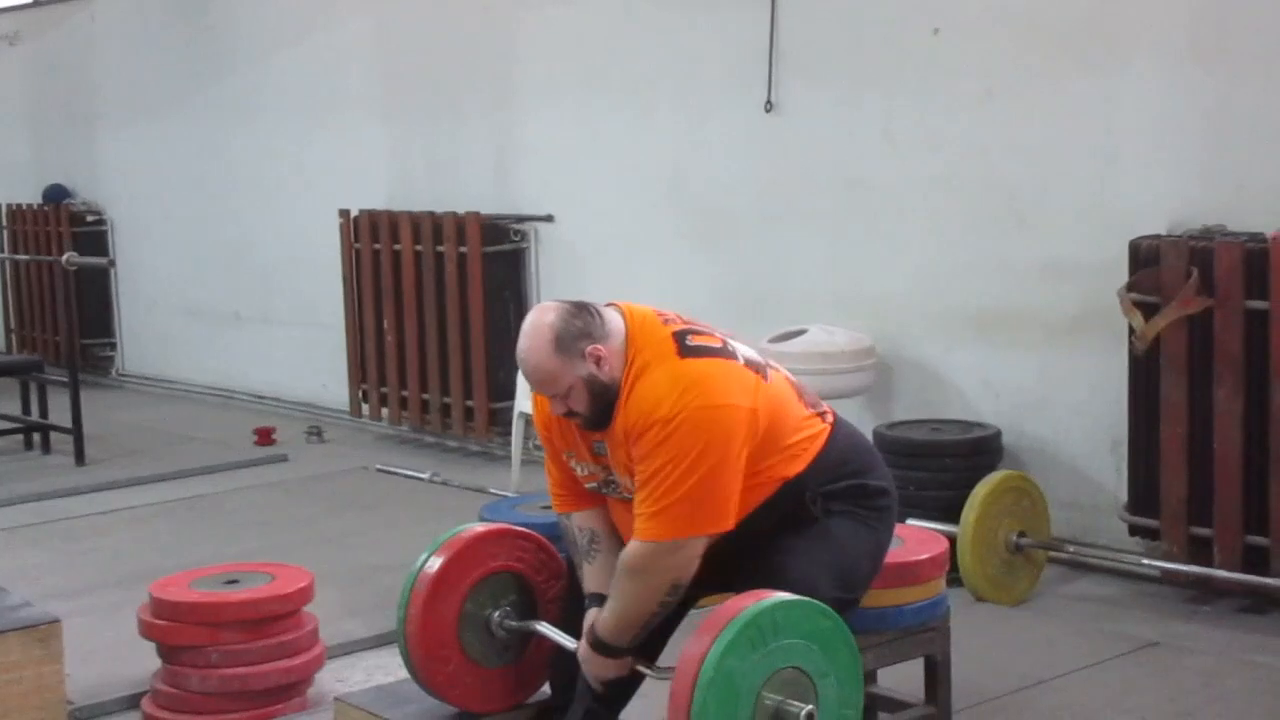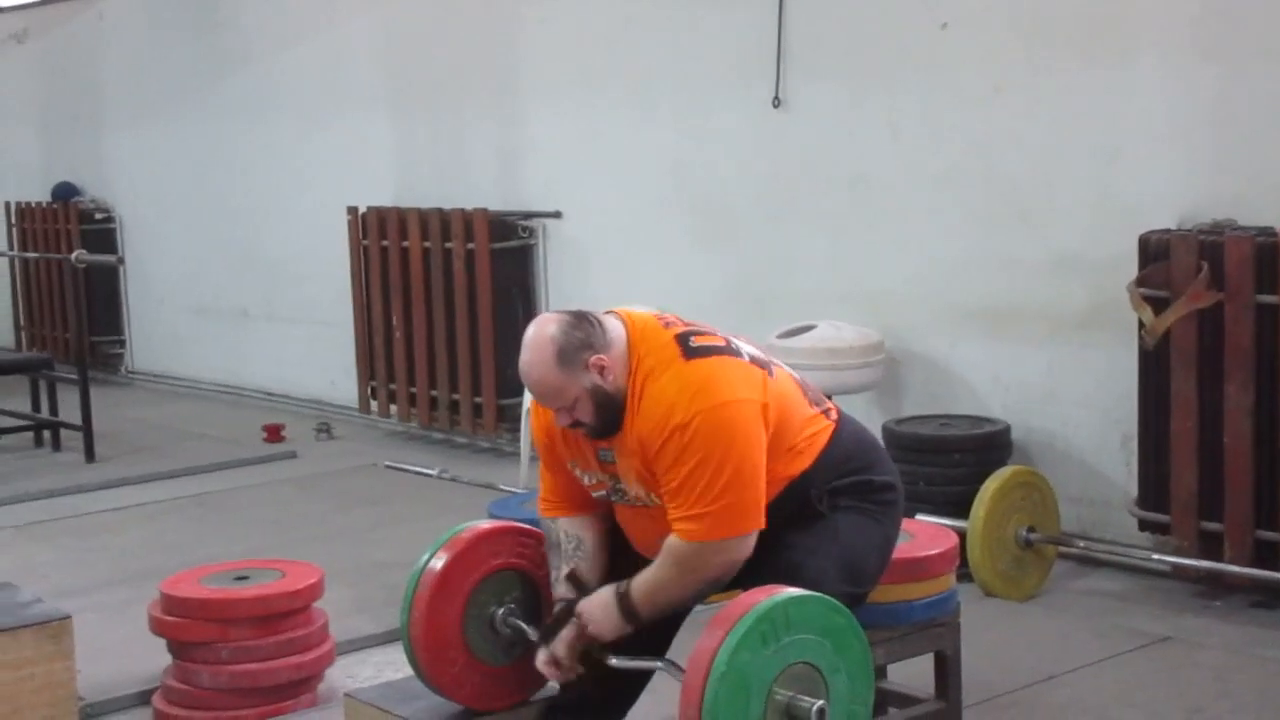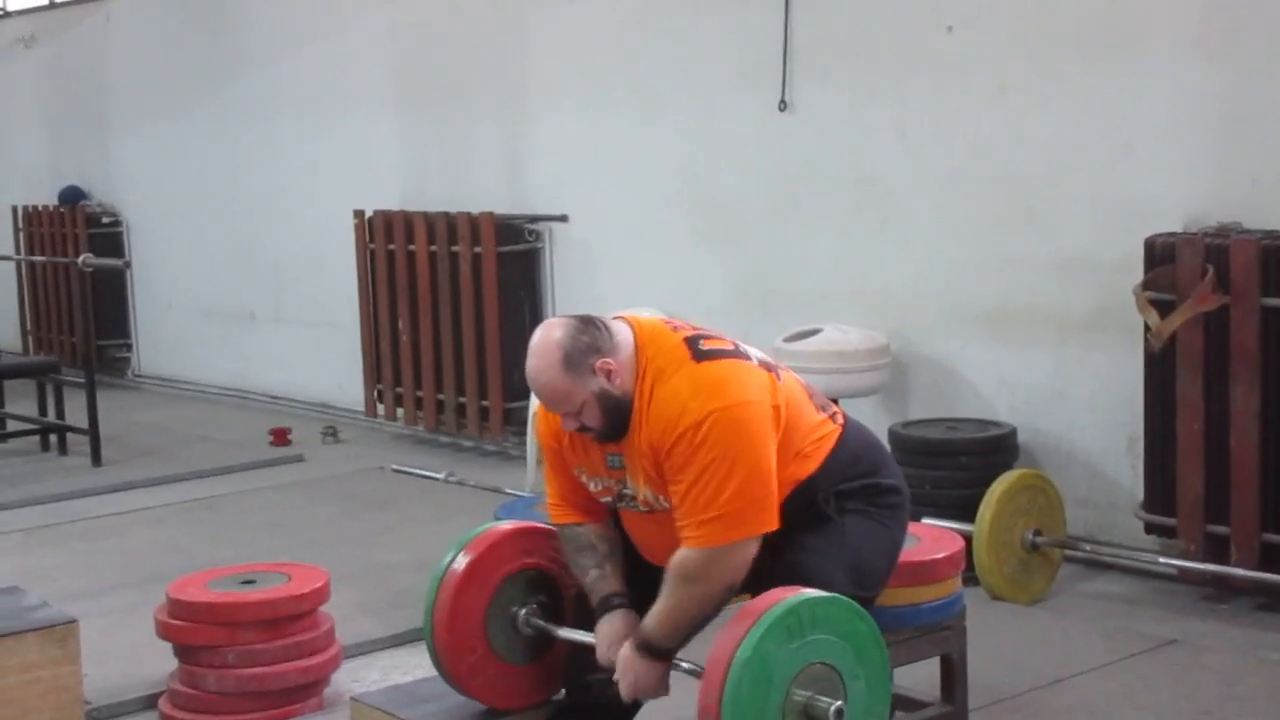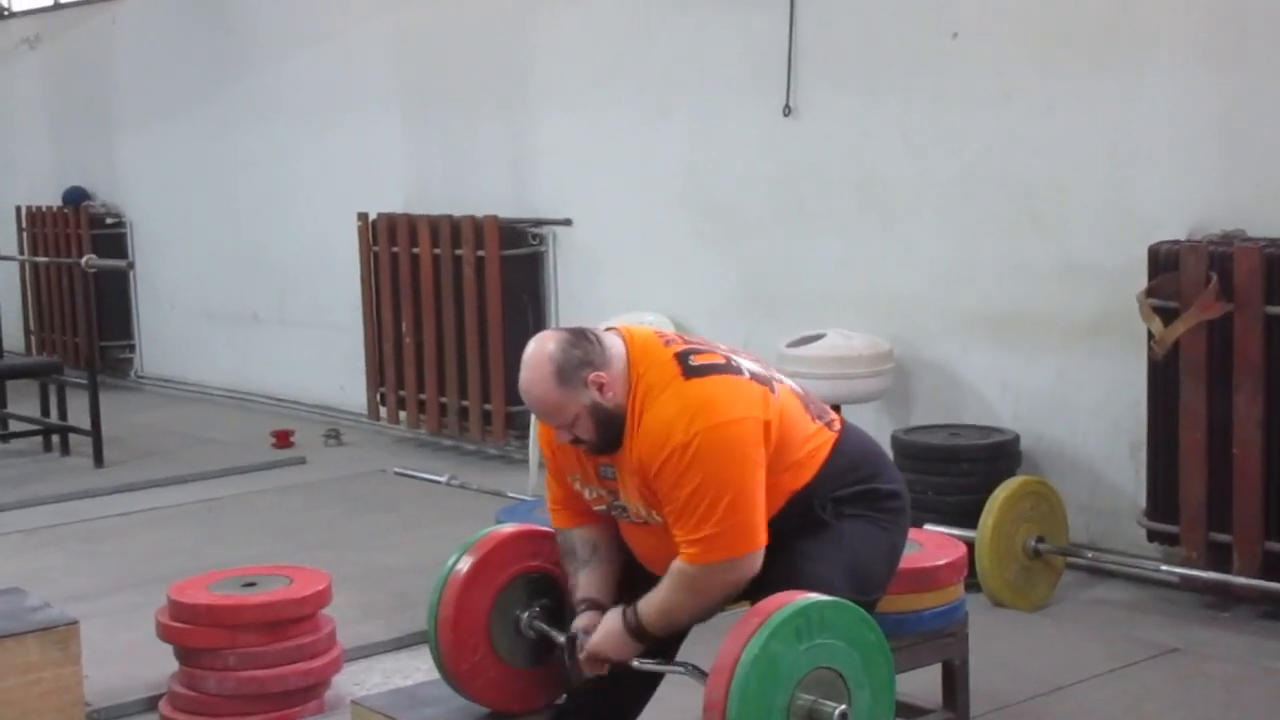
dt=0.7s
person 1, frame 1
left shoulder: (688, 391)
right shoulder: (562, 378)
left elbow: (666, 556)
right elbow: (582, 499)
left wrist: (610, 644)
right wrist: (598, 601)
right knee: (582, 623)
person 1, frame 2
left shoulder: (696, 392)
right shoulder: (563, 392)
left elbow: (719, 550)
right elbow: (568, 508)
left wrist: (627, 604)
right wrist: (575, 610)
person 1, frame 3
left shoulder: (706, 397)
right shoulder: (570, 394)
left elbow: (720, 557)
right elbow: (576, 511)
left wrist: (651, 649)
right wrist: (613, 607)
person 1, frame 4
left shoulder: (696, 410)
right shoulder: (566, 404)
left elbow: (724, 566)
right elbow: (578, 515)
left wrist: (636, 626)
right wrist: (589, 607)
